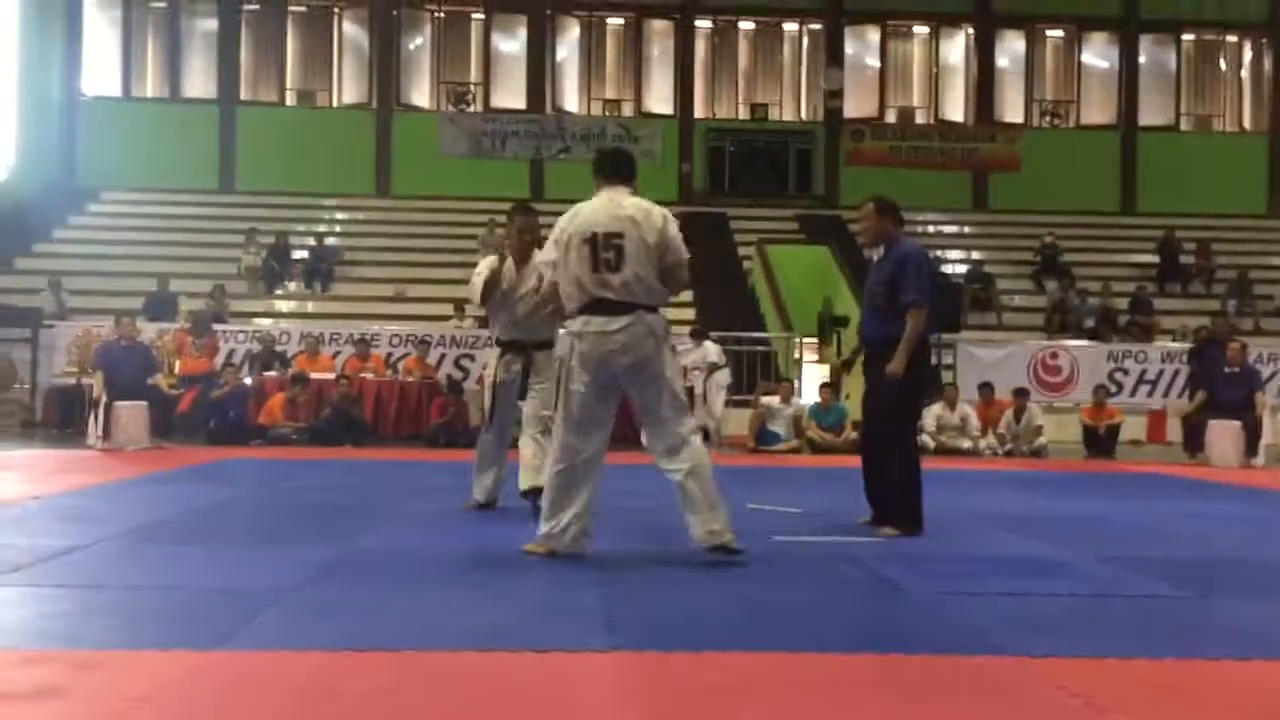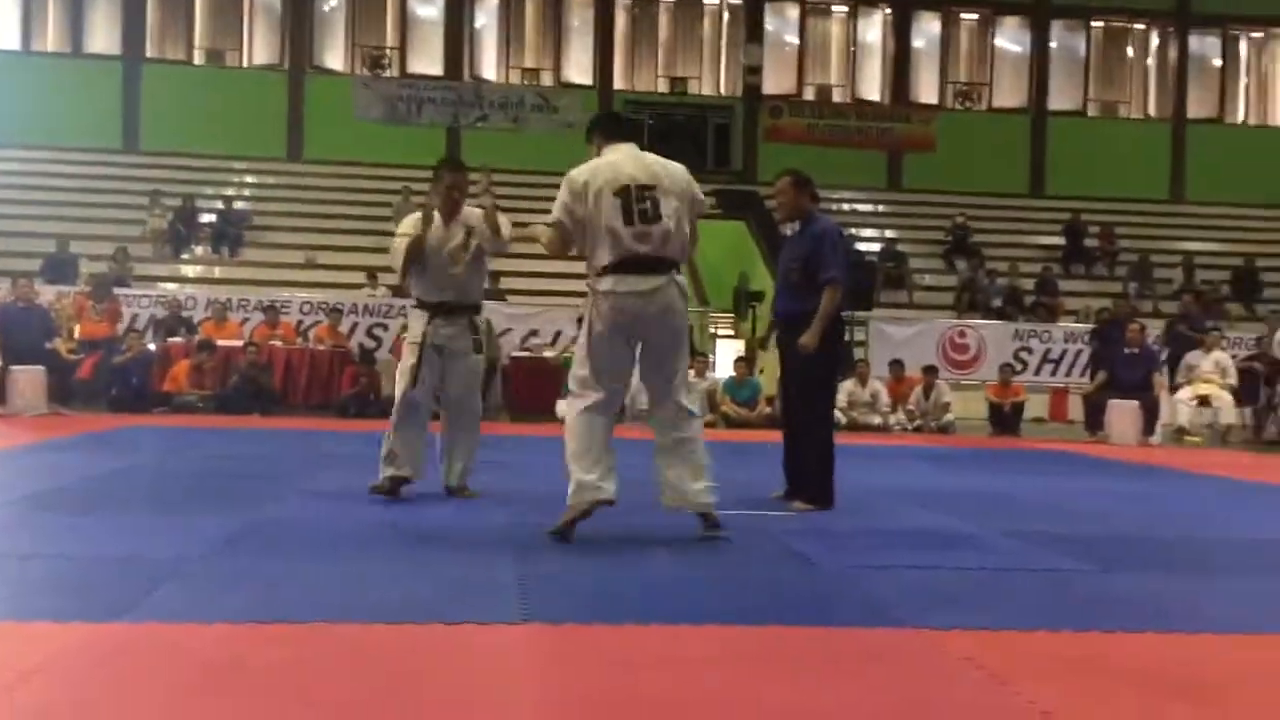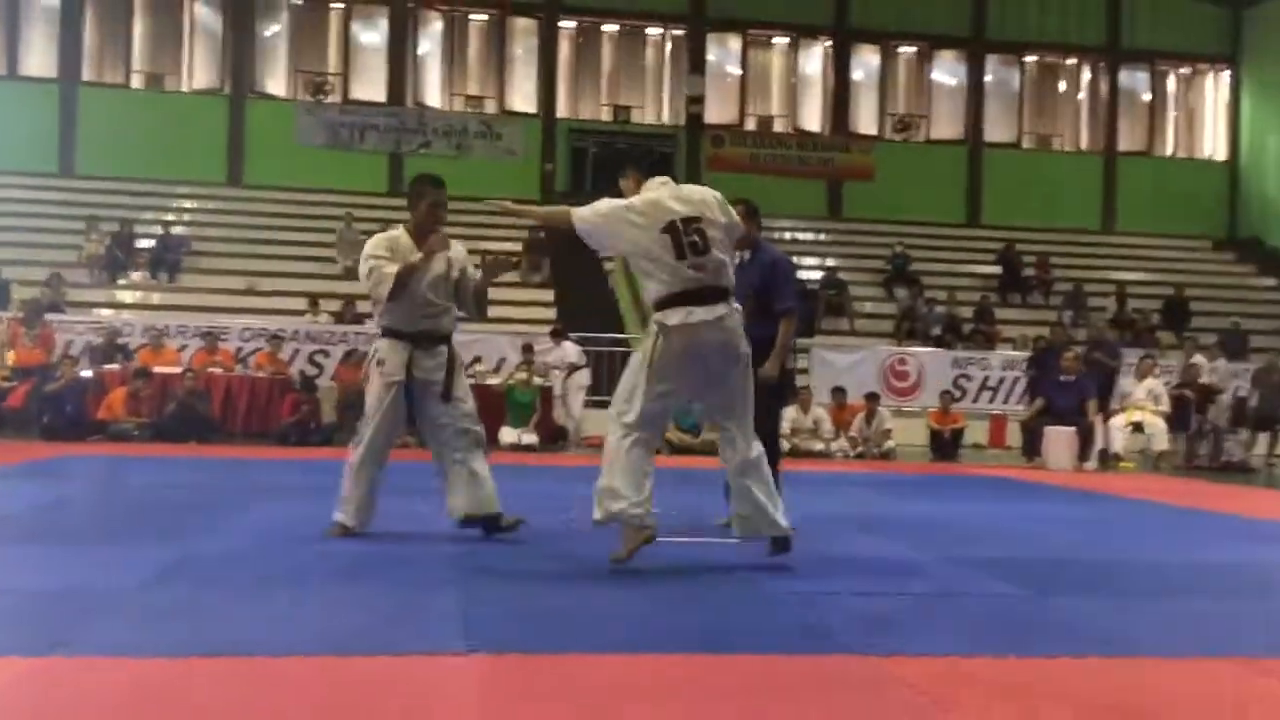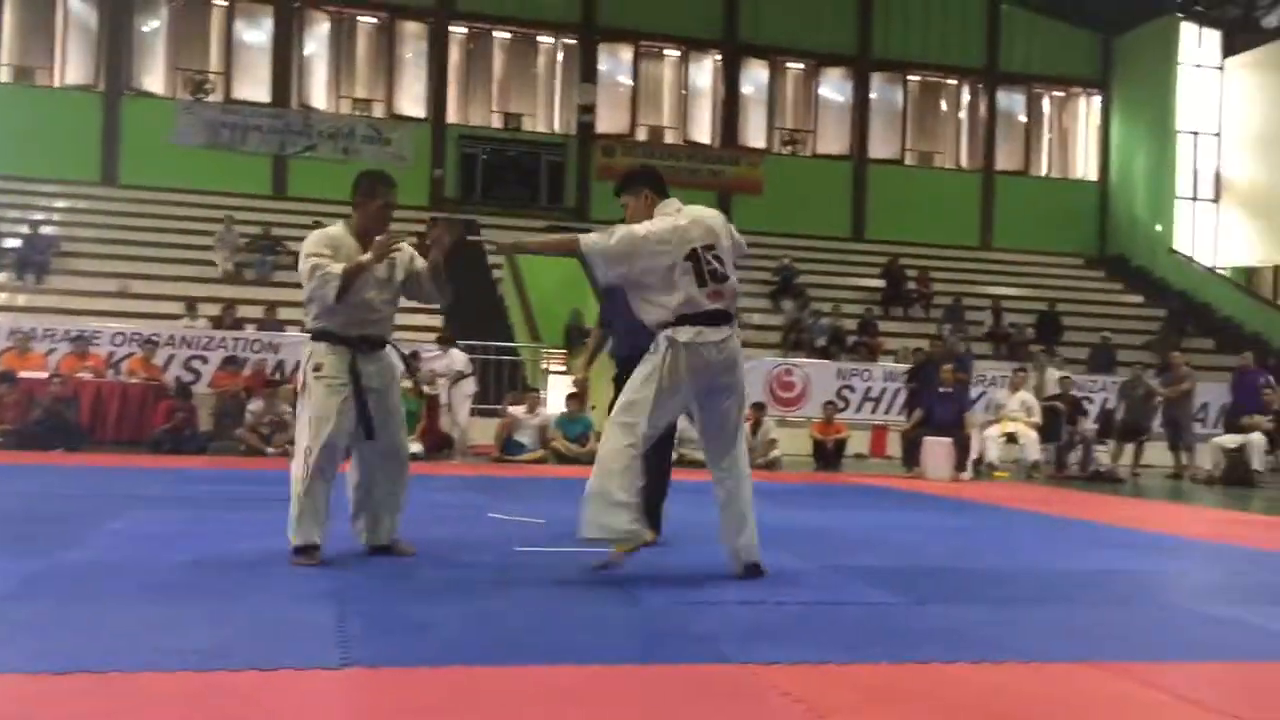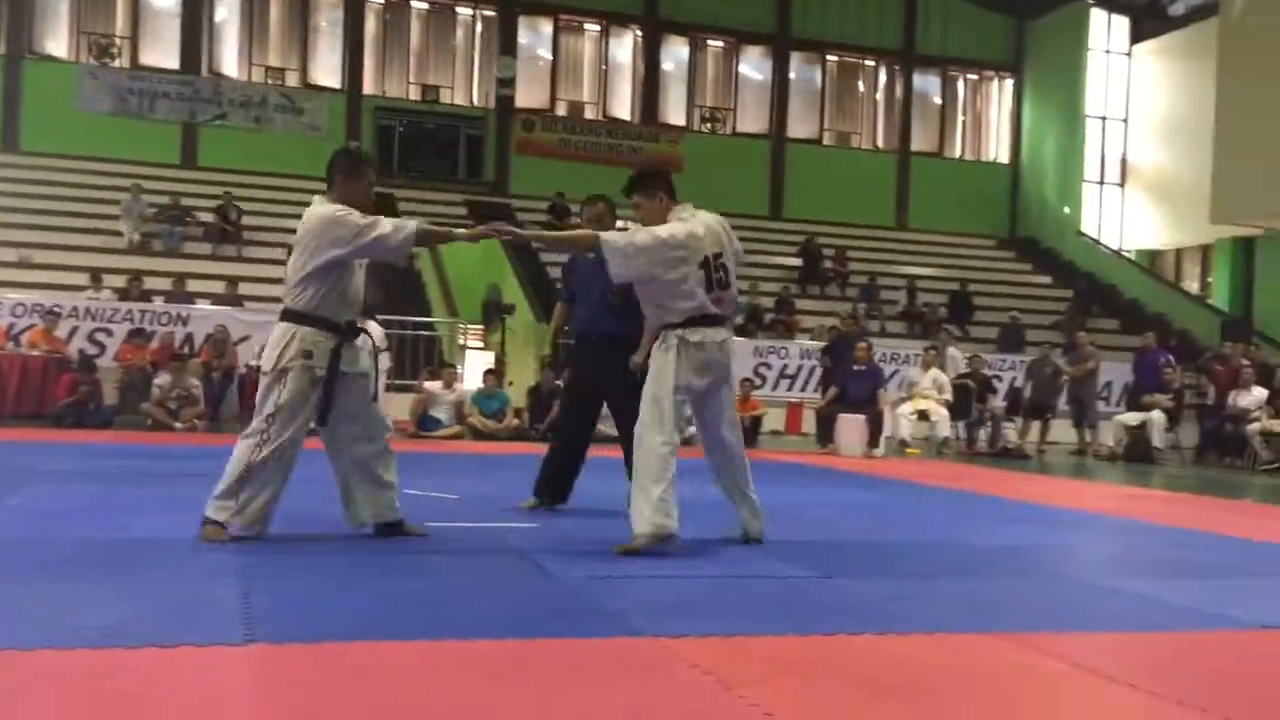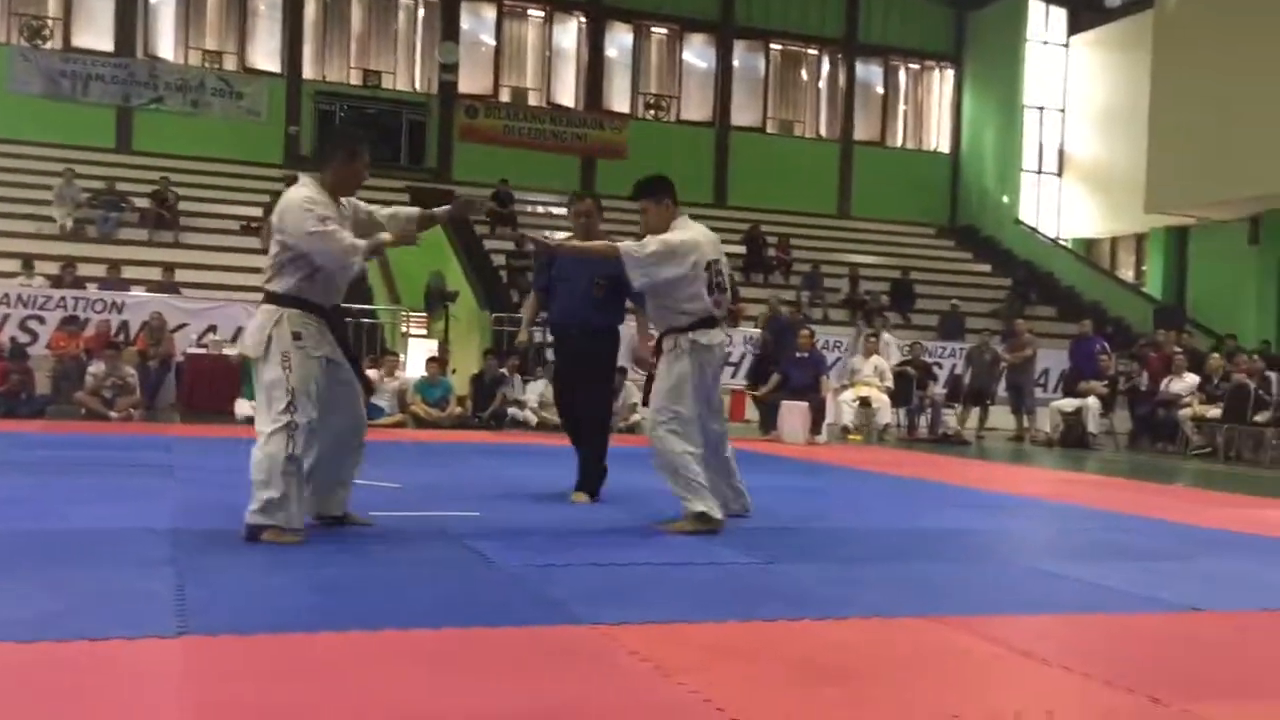
dt=0.4s
person 1, frame 1
left shoulder: (570, 219)
right shoulder: (655, 216)
left elbow: (554, 286)
right elbow: (678, 281)
left hip: (588, 334)
right hip: (641, 331)
left knee: (574, 441)
right knee: (676, 433)
left ankle: (556, 536)
right ankle: (712, 529)
person 1, frame 2
left shoulder: (584, 175)
right shoulder: (676, 172)
left elbow: (560, 245)
right elbow: (690, 235)
left wrist: (540, 232)
left hip: (613, 293)
right hip: (666, 291)
left knee: (590, 396)
right knee: (674, 402)
left ankle: (588, 491)
right ankle: (696, 498)
person 1, frame 3
left shoulder: (627, 211)
right shoulder: (709, 197)
left elbow: (564, 218)
right elbow: (734, 235)
left wrist: (513, 209)
left hip: (675, 327)
right hip: (724, 319)
left knee: (632, 424)
right knee: (736, 428)
left ankle: (635, 520)
right ankle: (767, 525)
person 1, frame 4
left shoulder: (644, 237)
right shoulder: (714, 219)
left elbow: (574, 244)
right elbow: (736, 255)
left wrist: (512, 245)
left hip: (682, 347)
right hip: (726, 343)
left knee: (625, 434)
right knee: (727, 452)
left ankle: (624, 529)
right ankle: (745, 553)
person 1, frame 5
left shoulder: (659, 240)
right shoulder: (717, 224)
left elbow: (593, 241)
right elbow: (732, 262)
left wrist: (528, 236)
left hip: (685, 345)
right hip: (718, 341)
left knee: (654, 436)
right knee: (724, 439)
left ankle: (653, 527)
right ankle: (752, 523)
person 1, frame 6
left shoulder: (673, 245)
right shoulder: (705, 236)
left elbow: (614, 251)
left wrist: (559, 246)
left hip: (689, 346)
right hip: (708, 340)
left knee: (666, 428)
right knee: (708, 428)
left ankle: (703, 511)
right ankle: (731, 500)
person 2, frame 1
right shoulder: (492, 264)
right elbow: (482, 298)
right wrist: (501, 261)
left hip: (540, 359)
right hip: (505, 358)
left knee: (538, 423)
right knee: (493, 428)
left ankle: (536, 487)
right ankle: (485, 492)
person 2, frame 2
left shoulder: (478, 220)
right shoulder: (414, 222)
left elbow: (500, 242)
right elbow: (403, 266)
left wrist: (489, 202)
right wrist: (425, 225)
left hip: (465, 326)
right hip: (425, 323)
left knee: (464, 406)
right knee: (409, 398)
left ankle: (456, 478)
right ankle: (395, 473)
person 2, frame 3
left shoulder: (454, 252)
right shoulder: (382, 244)
left elbow: (472, 306)
right elbow: (384, 288)
left wrist: (486, 279)
right wrist: (423, 257)
left hip: (440, 357)
right hip: (396, 354)
left knee: (463, 432)
right knee: (374, 438)
left ankle: (484, 513)
right ankle: (348, 517)
person 2, frame 4
left shoulder: (398, 251)
right shoulder: (322, 242)
left elbow: (434, 291)
right elbow: (325, 287)
left wrist: (438, 257)
right wrist: (368, 258)
left hip: (376, 360)
right hip: (330, 359)
left knee: (388, 451)
right knee: (321, 447)
left ankle: (379, 535)
right ankle: (306, 539)
person 2, frame 5
left shoulder: (342, 225)
right shoulder: (328, 220)
right elbow: (397, 235)
right wrist: (461, 235)
left hip: (339, 345)
right hip: (305, 344)
left knee: (367, 433)
right knee: (276, 433)
left ankle: (385, 517)
right ankle: (221, 516)
person 2, frame 6
left shoulder: (342, 206)
right shoulder: (301, 202)
left elbow: (391, 219)
right elbow: (340, 254)
left wrist: (447, 212)
right wrist: (385, 240)
left hip: (319, 326)
right hip: (290, 326)
left knee: (346, 419)
right knee: (291, 420)
left ankle: (329, 505)
right ankle: (268, 518)
person 3, frame 1
left shoulder: (910, 255)
right shoulder: (884, 259)
left elbow: (917, 311)
left wrist: (901, 358)
right wrist: (858, 354)
left hip: (902, 361)
right hip: (880, 360)
left knee: (898, 438)
right knee: (873, 438)
left ankle: (905, 518)
right ankle: (884, 511)
person 3, frame 2
left shoulder: (826, 232)
right shoulder: (794, 237)
left elbow: (834, 288)
left wrist: (815, 332)
right wrist: (770, 330)
left hip: (815, 339)
right hip: (793, 335)
left knee: (814, 416)
right knee: (793, 415)
left ankle: (817, 493)
right ankle: (797, 487)
person 3, frame 3
left shoulder: (775, 262)
right shoulder: (735, 266)
left elbow: (789, 316)
left wrist: (776, 362)
left hip: (763, 364)
left knee: (760, 439)
person 3, frame 4
right shoulder: (614, 286)
right elbow: (602, 327)
right wrist: (585, 367)
right hip: (626, 374)
left knee: (654, 449)
left ankle: (648, 522)
person 3, frame 5
right shoulder: (578, 261)
right elbow: (566, 304)
left wrist: (643, 350)
right wrist: (549, 341)
left hip: (622, 354)
right hip: (585, 351)
left knee: (632, 429)
right knee: (570, 426)
right ankle: (548, 492)
person 3, frame 6
left shoulder: (617, 256)
right shoulder: (555, 253)
left elbow: (639, 302)
right elbow: (537, 293)
left wrist: (642, 342)
right wrist: (525, 328)
left hip: (600, 343)
right hip: (565, 342)
left knee: (595, 416)
right knee: (570, 414)
left ankle: (587, 485)
right ankle: (591, 474)
